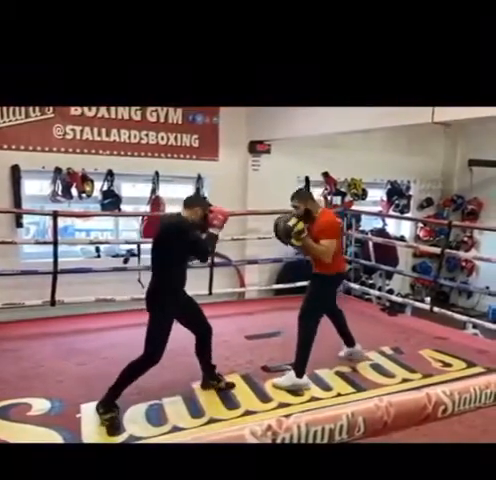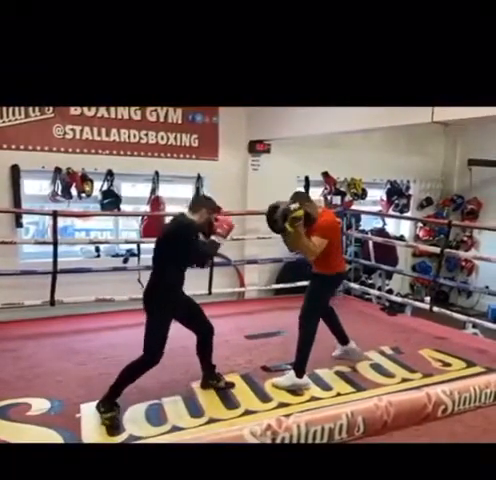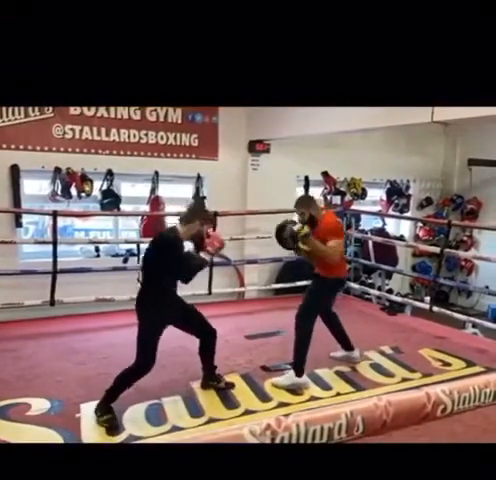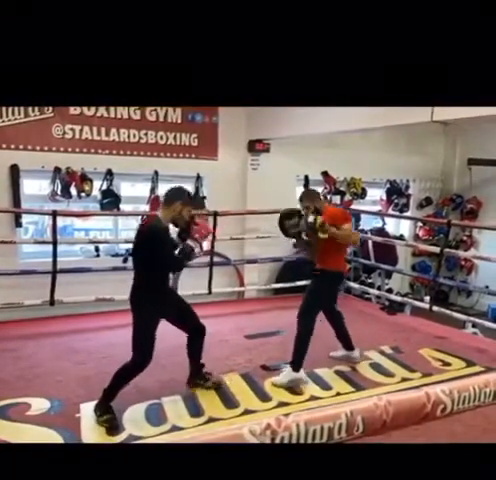
dt=0.2s
person 1, frame 1
left shoulder: (175, 223)
right shoulder: (178, 225)
left elbow: (193, 248)
right elbow: (203, 253)
left wrist: (207, 229)
right wrist: (215, 228)
left hip: (175, 292)
right hip: (162, 297)
left knee: (204, 331)
right knee: (152, 354)
left ankle: (210, 377)
right ankle: (107, 403)
person 1, frame 2
left shoulder: (182, 225)
right shoulder: (185, 226)
left elbow: (194, 255)
right elbow: (201, 259)
left wrist: (212, 235)
right wrist: (218, 235)
left hip: (173, 293)
right hip: (159, 297)
left knee: (205, 329)
right knee: (152, 355)
left ankle: (210, 376)
right ankle: (108, 401)
person 1, frame 3
left shoulder: (175, 239)
right shoulder: (168, 239)
left elbow: (183, 267)
right elbow: (185, 275)
left wrist: (201, 251)
right wrist: (207, 253)
left hip: (169, 300)
right hip: (151, 306)
left knee: (208, 333)
right knee: (144, 363)
left ankle: (210, 377)
right ankle: (104, 405)
person 1, frame 4
left shoulder: (161, 226)
right shoulder: (153, 229)
left elbow: (170, 252)
right elbow: (174, 264)
left wrist: (185, 237)
right wrist: (193, 242)
left hip: (164, 293)
right hip: (145, 300)
left knee: (197, 329)
right knee: (141, 358)
left ankle: (197, 376)
right ankle: (103, 404)
person 2, frame 1
left shoulder: (327, 222)
right shoulder: (313, 219)
left elbow: (326, 256)
right elbow: (309, 250)
left wrist: (304, 239)
right wrist: (297, 238)
left hip: (328, 275)
right hip: (327, 274)
left knee: (307, 319)
right knee: (331, 309)
left ankle: (298, 376)
right ankle: (352, 347)
person 2, frame 2
left shoulder: (325, 222)
right shoulder: (311, 219)
left elbow: (310, 253)
right elbow: (294, 246)
left wrist: (297, 229)
left hip: (328, 275)
right hip: (326, 273)
left knee: (307, 319)
right knee: (322, 308)
left ankle: (298, 376)
right ankle: (347, 346)
person 2, frame 3
left shoulder: (330, 224)
right shoulder: (316, 223)
left elbow: (334, 256)
right elbow: (312, 255)
left wrist: (310, 241)
right wrist: (301, 243)
left hip: (330, 278)
right hip: (326, 276)
left knee: (303, 318)
right knee: (325, 312)
left ankle: (297, 375)
right ankle: (350, 351)
person 2, frame 4
left shoulder: (336, 214)
right shoulder: (314, 220)
left elbow: (354, 239)
right elbow: (312, 249)
left wrist: (329, 231)
left hip: (331, 272)
right hip: (325, 270)
left knee: (306, 315)
right knee: (330, 310)
left ankle: (295, 371)
right ankle: (350, 350)
